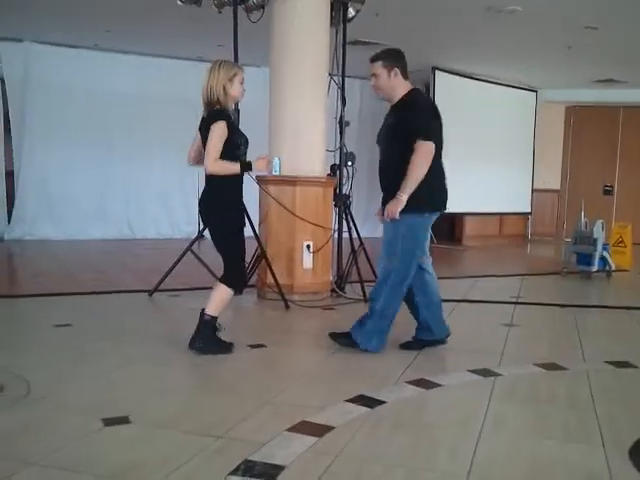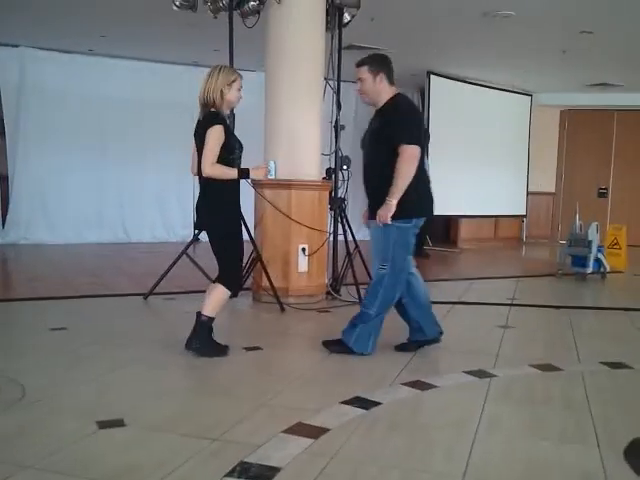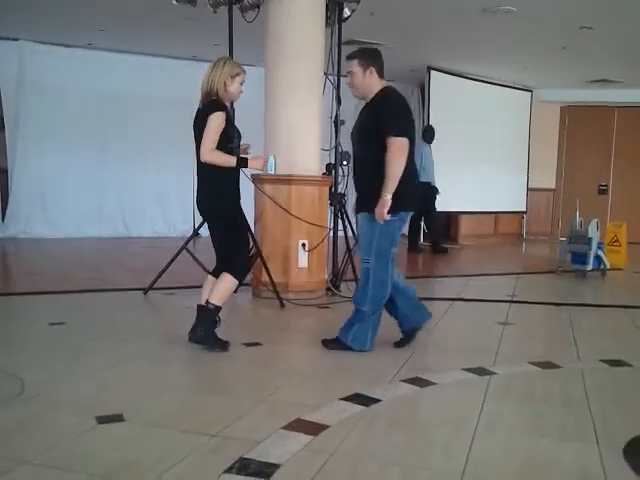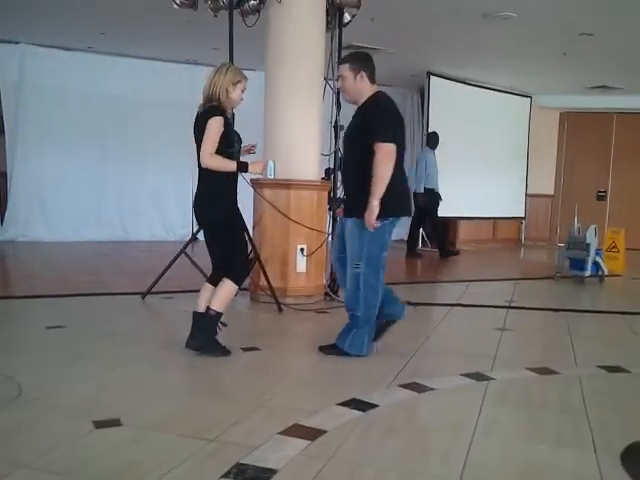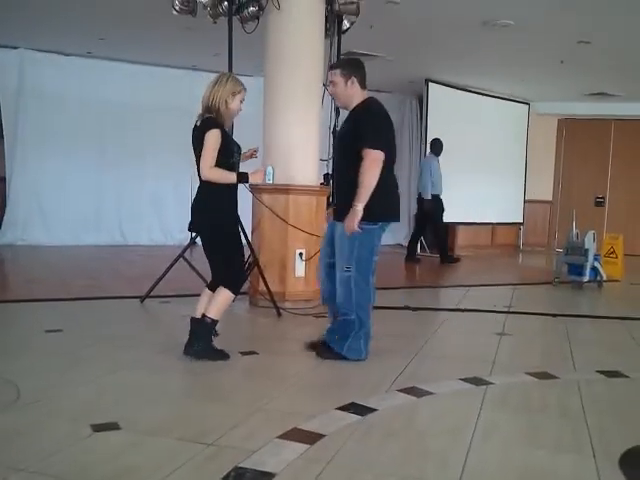
dt=0.1s
person 1, frame 1
left shoulder: (419, 106)
right shoulder: (398, 110)
left elbow: (424, 153)
left wrist: (400, 197)
right wrist: (396, 199)
left hip: (416, 202)
right hip: (407, 202)
left knee: (397, 267)
right knee: (415, 265)
left ankle: (366, 335)
right ankle: (433, 330)
person 1, frame 2
left shoulder: (402, 110)
right shoulder: (383, 113)
left elbow: (409, 157)
left wrist: (391, 202)
right wrist: (380, 204)
left hip: (399, 208)
right hip: (385, 207)
left knee: (386, 272)
right knee: (400, 270)
left ankle: (358, 339)
right ankle: (425, 330)
person 1, frame 3
left shoulder: (390, 103)
right shoulder: (373, 106)
left elbow: (398, 150)
left wrist: (386, 196)
right wrist: (363, 199)
left hip: (387, 202)
right hip: (371, 200)
left knee: (373, 267)
right knee: (378, 265)
left ankle: (356, 336)
right ankle: (412, 316)
person 1, frame 4
left shoulder: (380, 108)
right shoulder: (366, 110)
left elbow: (385, 155)
left wrist: (374, 203)
right wrist: (352, 203)
left hip: (374, 207)
right hip: (357, 205)
left knee: (362, 272)
right knee: (344, 264)
left ankle: (355, 341)
right ankle: (386, 310)
person 1, frame 5
left shoulder: (371, 114)
right shoulder: (358, 116)
left elbow: (373, 162)
left wrist: (357, 208)
left hip: (366, 212)
right hip: (347, 209)
left knee: (352, 276)
right knee: (331, 268)
left ankle: (351, 345)
right ankle: (337, 334)
person 2, frame 1
left shoulder: (213, 117)
right shoulder: (221, 118)
left elbow: (194, 158)
right elbow: (211, 165)
right wrist: (250, 165)
left hip: (221, 204)
right hip: (222, 206)
left knee: (232, 269)
right knee: (235, 272)
left ankle: (207, 331)
right ankle: (203, 334)
person 2, frame 2
left shoulder: (205, 120)
right shoulder: (216, 122)
left elbow: (195, 168)
right elbow: (209, 168)
left wrist: (235, 167)
right wrist: (248, 173)
left hip: (214, 208)
right hip: (221, 209)
left knee: (227, 271)
right knee: (232, 274)
left ankle: (201, 333)
right ankle: (199, 335)
person 2, frame 3
left shoulder: (205, 110)
right shoulder: (218, 109)
right elbow: (206, 154)
left wrist: (235, 151)
right wrist: (245, 162)
left hip: (214, 197)
right hip: (220, 199)
left knee: (225, 262)
right knee: (240, 261)
left ankle: (203, 324)
right ankle: (204, 325)
person 2, frame 4
left shoulder: (206, 114)
right shoulder: (216, 114)
right elbow: (207, 159)
left wrist: (238, 152)
right wrist: (245, 166)
left hip: (211, 203)
right hip: (218, 205)
left knee: (221, 269)
right knee: (240, 267)
left ankle: (199, 331)
right ankle: (205, 331)
person 2, frame 5
left shoulder: (204, 124)
right shoulder: (214, 126)
right elbow: (207, 171)
left wrist: (239, 158)
right wrist: (246, 177)
left hip: (209, 212)
right hip: (216, 214)
left knee: (220, 276)
right knee: (234, 276)
left ankle: (197, 338)
right ankle: (201, 338)
person 3, frame 1
left shoulder: (419, 148)
right shoulder: (414, 148)
right elbow: (411, 169)
left hip: (417, 185)
right hip: (413, 186)
left knee: (418, 215)
right knee: (416, 215)
person 3, frame 2
left shoulder: (421, 151)
right shoulder: (414, 151)
right elbow: (409, 171)
left wrist: (427, 188)
right wrist: (409, 190)
left hip: (421, 189)
right hip: (415, 189)
left knee: (417, 218)
right knee: (420, 218)
left ankle: (417, 248)
right ankle: (417, 248)
person 3, frame 3
left shoulder: (427, 148)
right shoulder: (420, 148)
right elbow: (415, 168)
left wrist: (433, 185)
right wrist: (423, 187)
left hip: (427, 185)
right hip: (421, 186)
left knee: (417, 216)
right knee: (430, 216)
left ankle: (413, 244)
right ankle: (436, 246)
person 3, frame 4
left shoulder: (431, 155)
right shoulder: (424, 155)
right elbow: (420, 175)
left wrist: (435, 192)
right wrist: (420, 193)
left hip: (431, 192)
right hip: (424, 192)
left knee: (418, 222)
right knee: (435, 222)
left ankle: (411, 250)
right ankle: (444, 250)
person 3, frame 5
left shoulder: (435, 161)
right shoulder: (428, 161)
right elbow: (425, 182)
left wrist: (437, 199)
right wrist: (427, 200)
left hip: (433, 198)
right hip: (428, 199)
left knee: (421, 228)
right knee: (439, 228)
left ankle: (411, 254)
right ankle: (445, 256)
